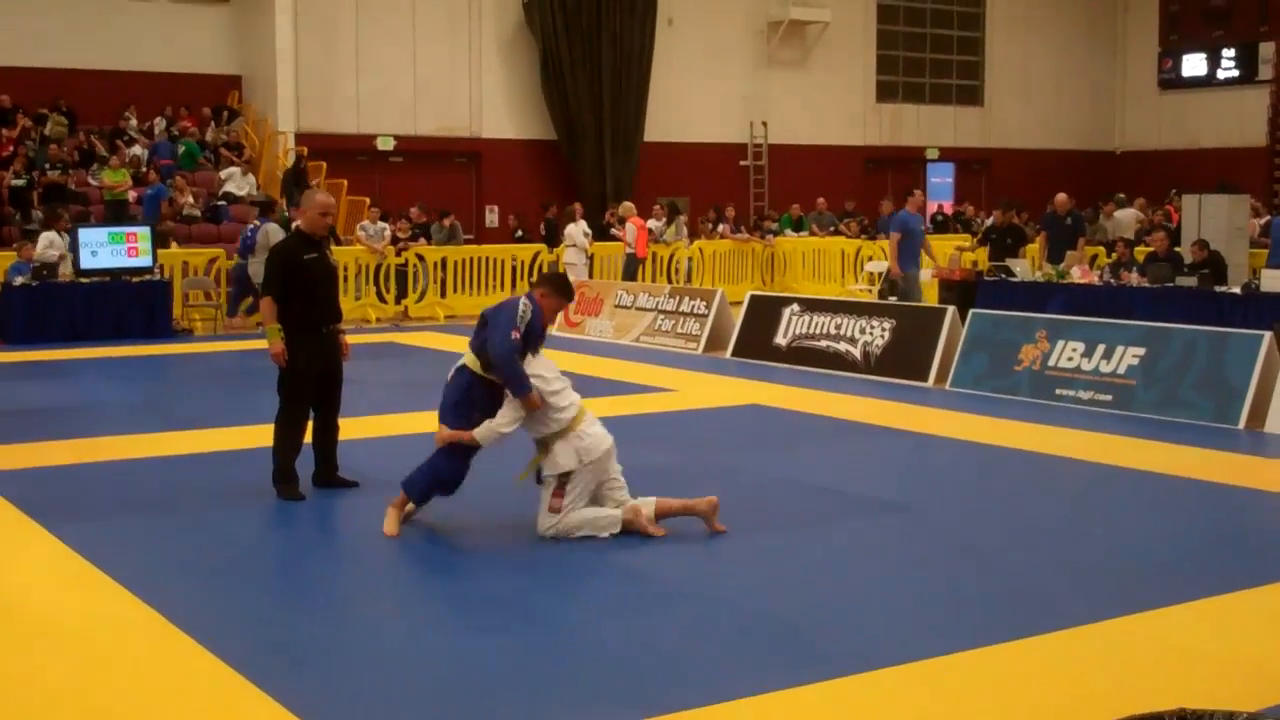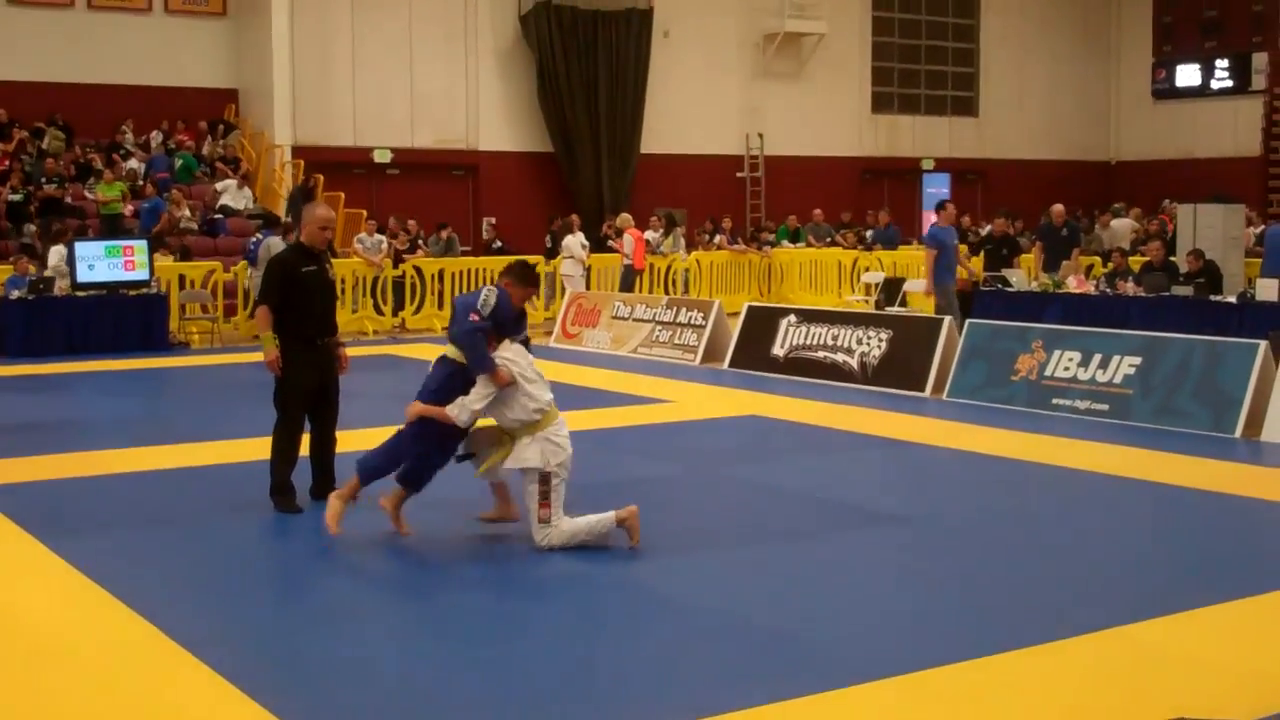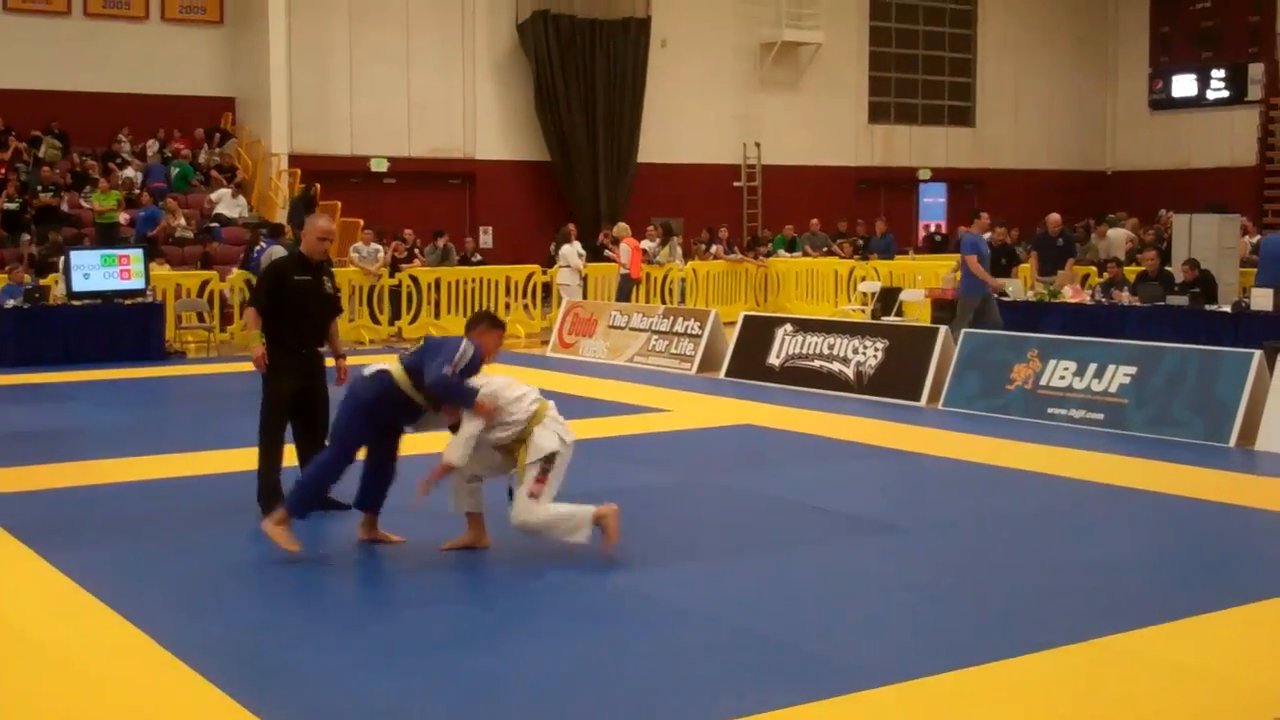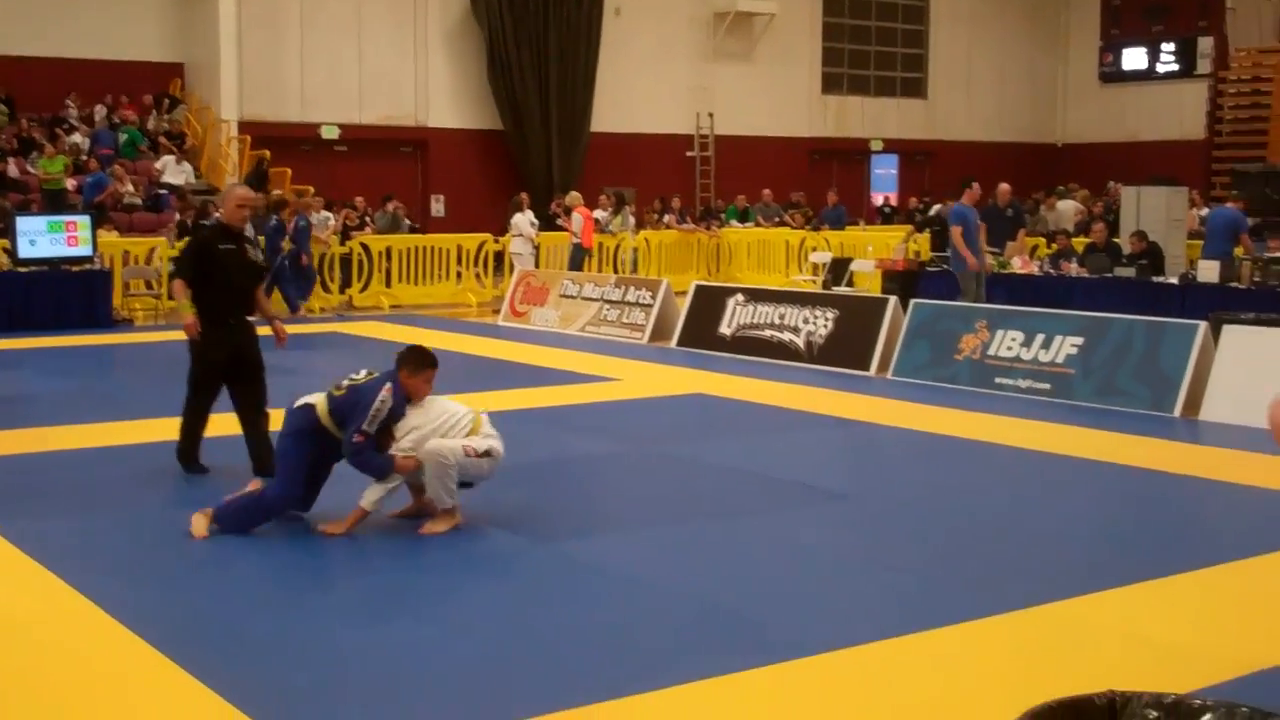
dt=0.3s
person 1, frame 1
left shoulder: (324, 247)
right shoulder: (285, 250)
right elbow: (268, 297)
left wrist: (338, 331)
right wrist: (274, 336)
left hip: (327, 340)
right hip: (299, 342)
left knee: (329, 410)
right knee: (293, 412)
left ankle: (326, 472)
right ankle: (284, 479)
person 1, frame 2
left shoulder: (323, 261)
right shoulder: (284, 262)
right elbow: (264, 306)
left wrist: (337, 344)
right wrist: (269, 344)
left hip: (323, 351)
right hip: (294, 353)
left knee: (326, 422)
right knee: (290, 424)
left ankle: (324, 485)
right ankle: (281, 491)
person 1, frame 3
left shoulder: (326, 274)
right shoulder: (280, 269)
right elbow: (254, 308)
left wrist: (339, 355)
right wrist: (256, 342)
left hip: (311, 359)
right hip: (280, 359)
left knee: (315, 429)
right knee: (273, 427)
right ankle: (269, 496)
person 1, frame 4
left shoulder: (248, 245)
right shoulder: (204, 240)
right elbow: (180, 280)
left wrist: (272, 319)
right wrist: (186, 311)
left hip: (241, 329)
right hip: (210, 331)
left knee: (253, 398)
right knee: (201, 396)
left ankle: (264, 462)
right ankle: (187, 455)
person 2, frame 1
left shoulder: (535, 320)
right shoulder: (519, 309)
right elbow: (504, 354)
right wrist: (525, 393)
left hip: (490, 392)
right hip: (467, 389)
left knee: (460, 457)
right knee: (453, 453)
left ankle: (412, 500)
right ankle: (399, 505)
person 2, frame 2
left shoulder: (514, 315)
right shoulder: (486, 297)
right elbow: (467, 333)
right wrist: (494, 370)
left hip: (468, 382)
right hip: (451, 377)
left knee: (442, 445)
right knee: (416, 437)
left ankle: (397, 501)
right ankle: (345, 493)
person 2, frame 3
left shoulder: (460, 351)
right shoulder: (467, 348)
left elbow: (441, 397)
right elbow: (437, 382)
right wrist: (474, 403)
left hip: (394, 402)
right hip: (374, 393)
left knee: (383, 461)
right knee: (338, 457)
left ankle: (369, 527)
right ankle: (280, 520)
person 2, frame 4
left shoulder: (392, 388)
right shoulder: (383, 397)
left elbow: (374, 436)
right elbow: (355, 450)
right wrist: (394, 465)
left hip: (325, 434)
right hip: (306, 428)
left knee: (300, 499)
right knee: (285, 497)
left ankle: (261, 489)
right ankle: (211, 516)
person 3, frame 1
right shoulder: (535, 362)
left elbow: (498, 429)
left wrist: (451, 436)
left hip: (575, 448)
right hip: (589, 438)
left knee: (551, 526)
right knee: (620, 508)
left ankle: (630, 516)
right ankle: (699, 506)
person 3, frame 2
left shoulder: (499, 364)
right shoulder: (511, 350)
left elbow: (464, 414)
left wrist: (421, 410)
left hip: (542, 445)
left knee: (548, 538)
right knee: (475, 442)
left ankle: (623, 517)
right ankle: (505, 505)
person 3, frame 3
right shoulder: (470, 387)
left elbow: (458, 450)
left wrist: (430, 480)
left hip: (548, 435)
left knee: (525, 517)
right knee: (465, 467)
left ankle: (600, 515)
right ankle: (477, 533)
person 3, frame 4
left shoulder: (409, 435)
left elbow: (386, 481)
left wrist: (348, 524)
left hip: (484, 446)
left knee: (434, 451)
left ankle: (448, 513)
right ankle: (422, 502)
